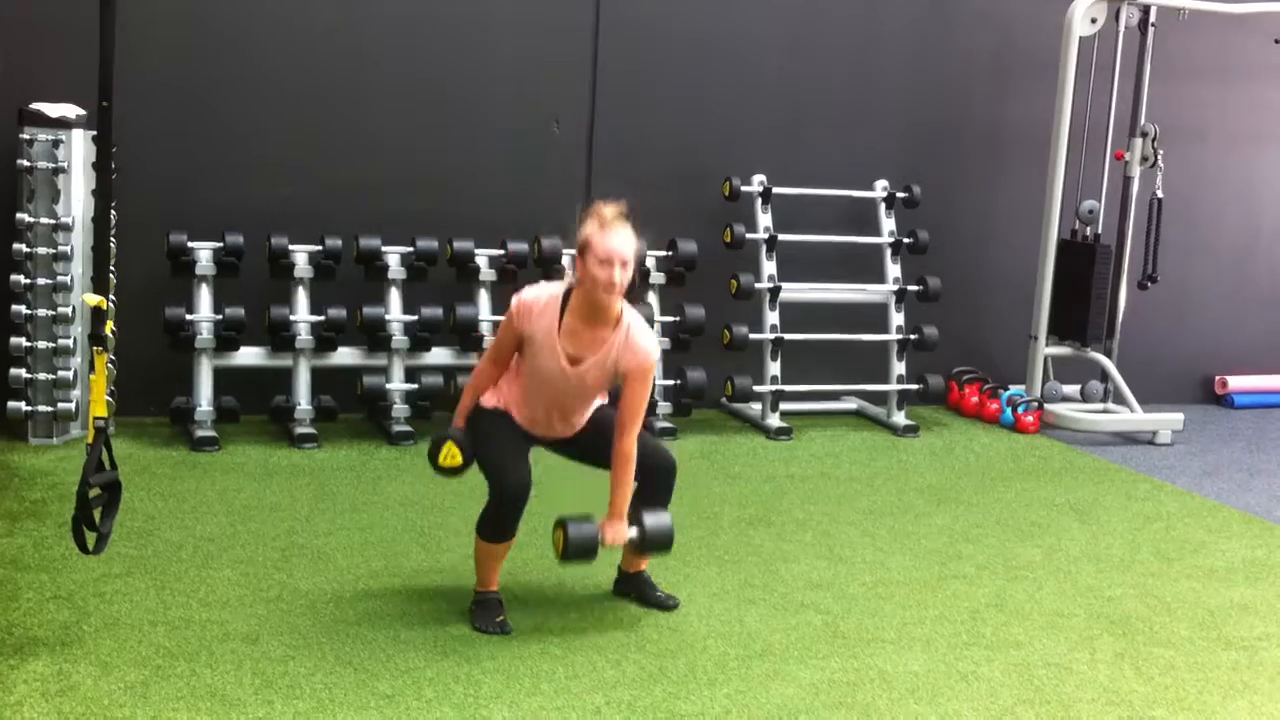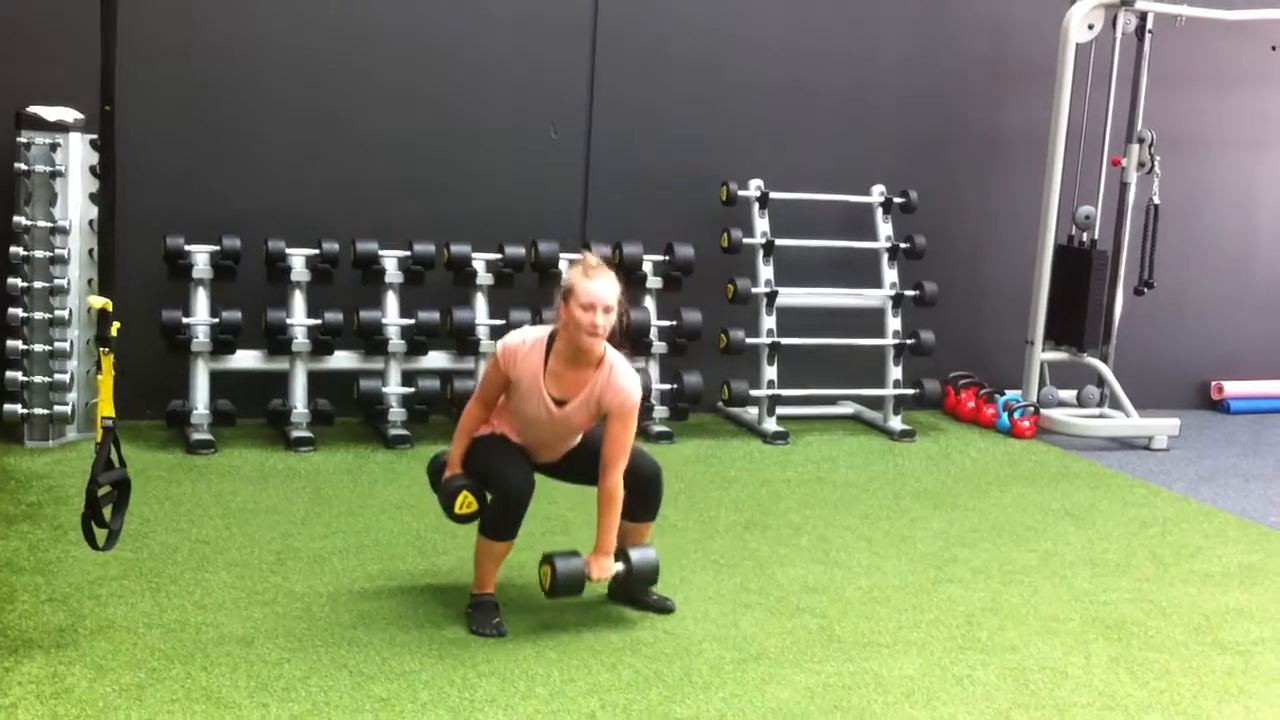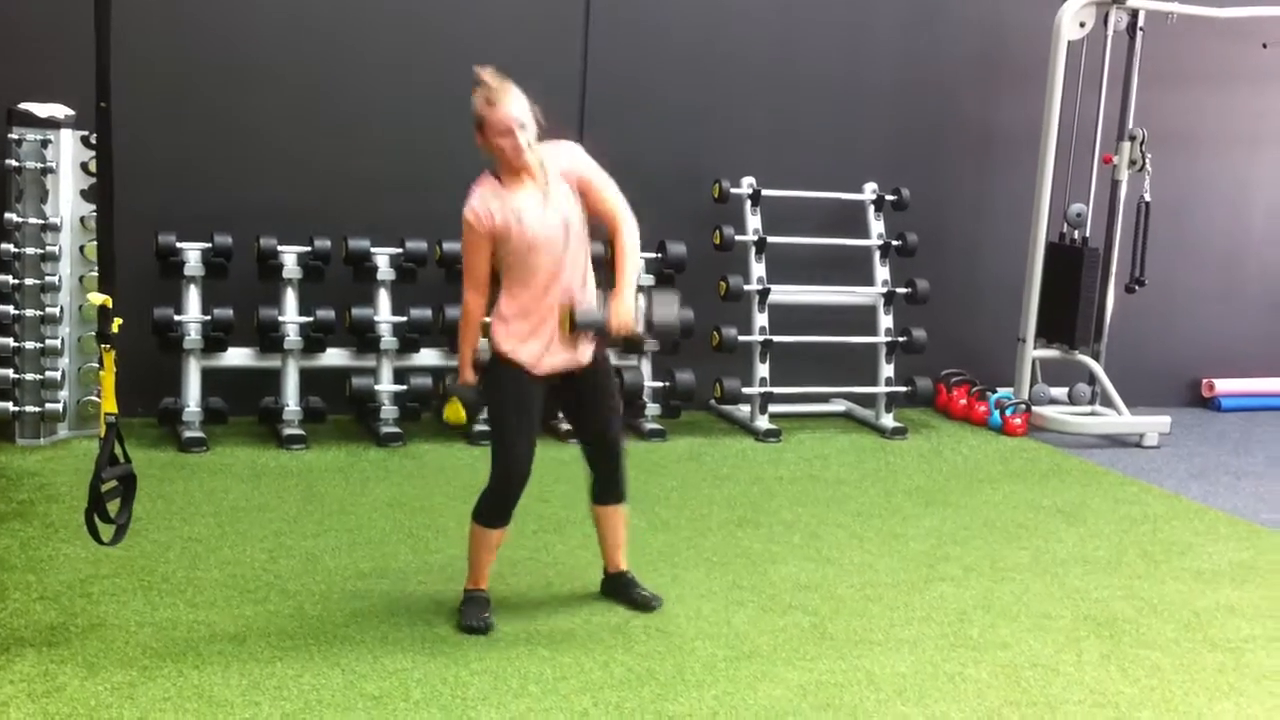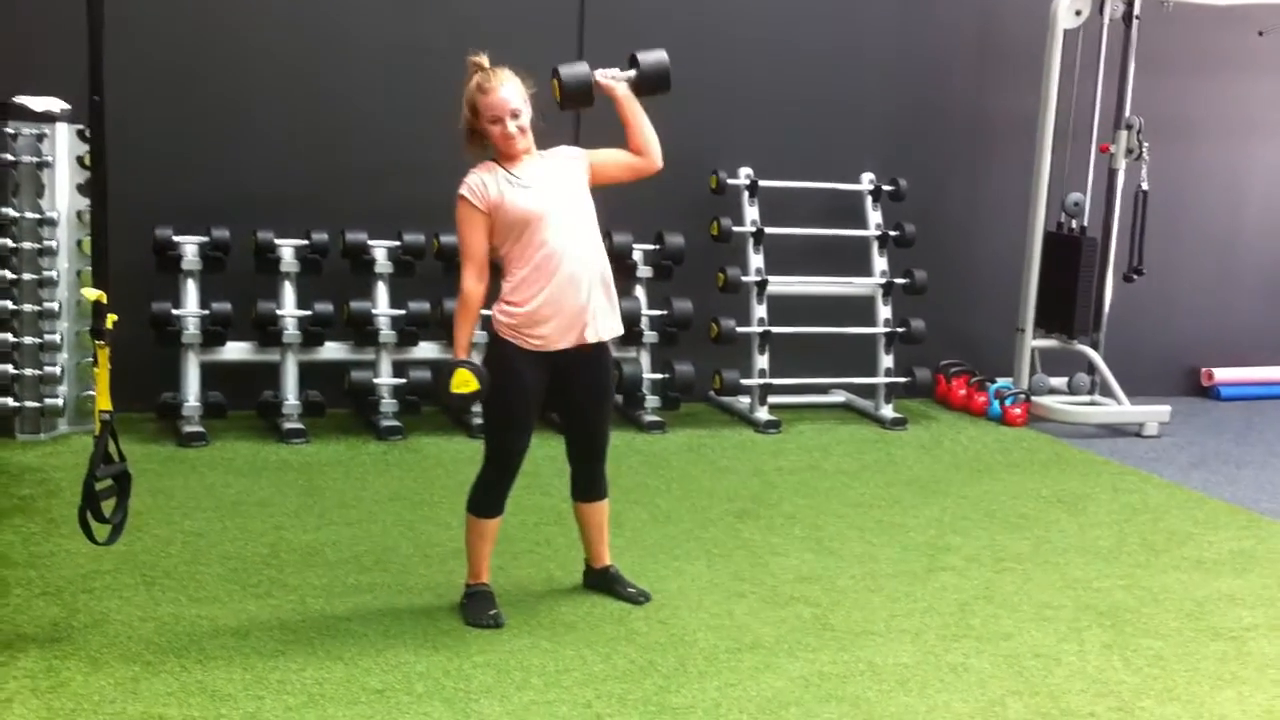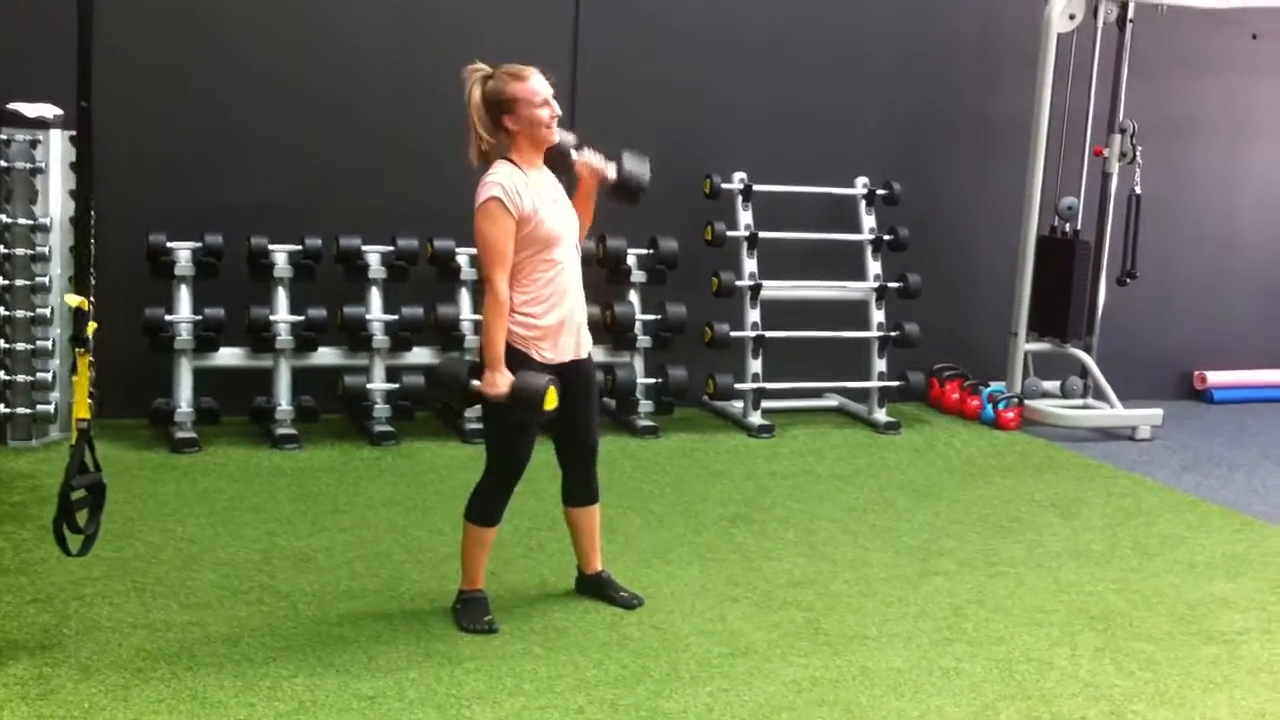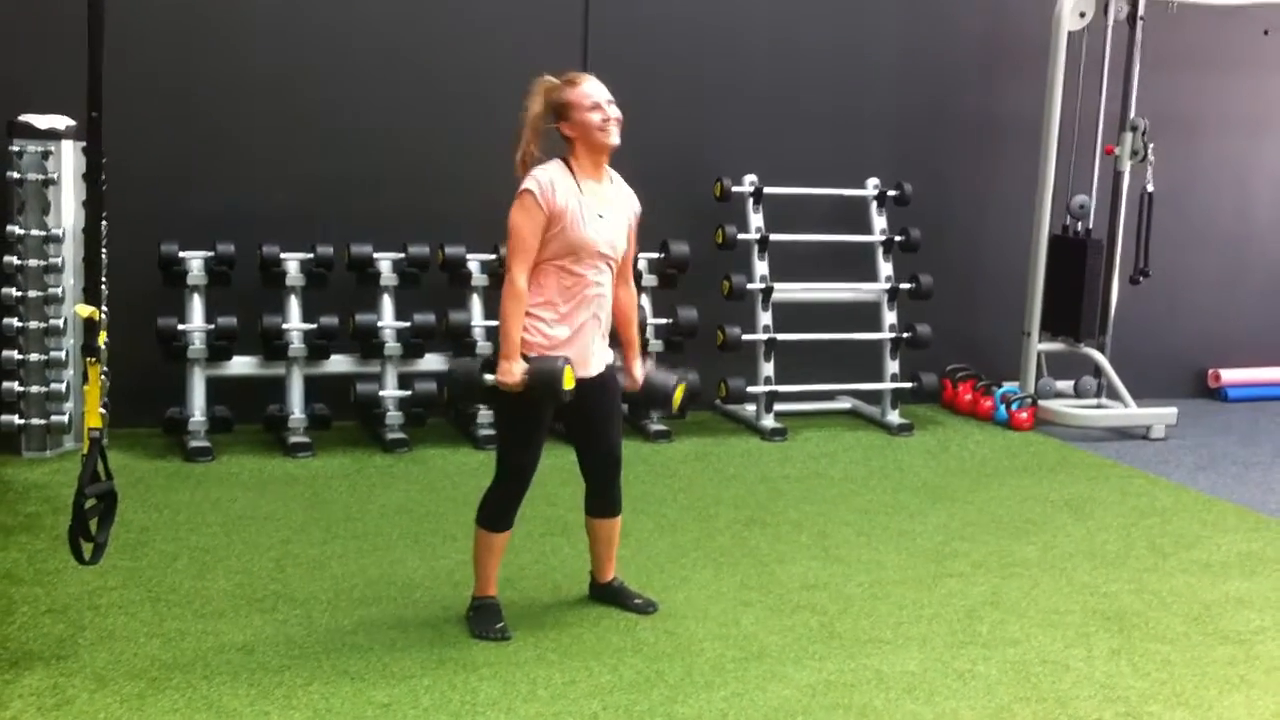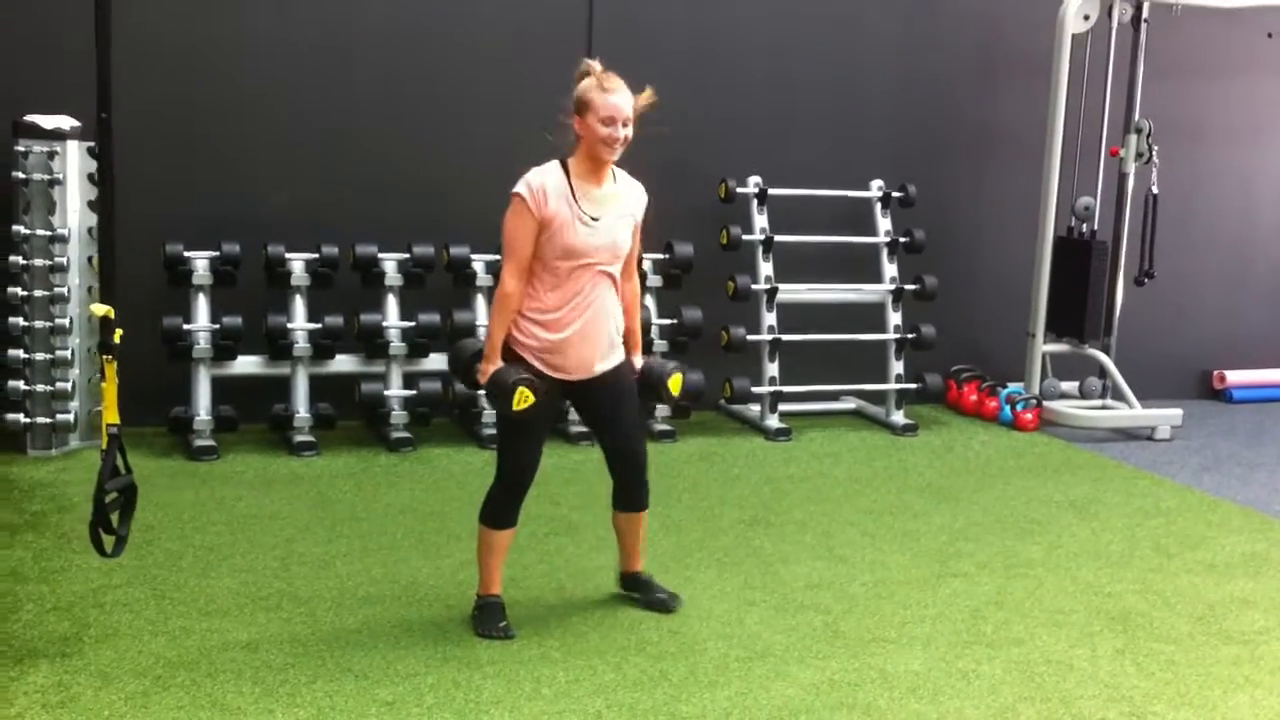
dt=0.5s
person 1, frame 1
left shoulder: (639, 342)
right shoulder: (533, 304)
left elbow: (626, 440)
right elbow: (493, 363)
left wrist: (617, 518)
right wrist: (460, 422)
left hip: (578, 422)
right hip: (505, 415)
left knee: (659, 467)
right knee: (511, 485)
left ankle: (631, 576)
right ankle: (486, 593)
person 1, frame 2
left shoulder: (621, 382)
right shoulder: (517, 348)
left elbow: (612, 476)
right elbow: (481, 405)
left wrist: (604, 552)
right wrist: (454, 463)
left hip: (567, 447)
right hip: (501, 441)
left knee: (645, 475)
right knee: (514, 486)
left ankle: (624, 582)
right ankle: (482, 596)
person 1, frame 3
left shoulder: (564, 160)
right shoulder: (484, 205)
left elbow: (621, 223)
right elbow: (476, 294)
left wrist: (624, 294)
right wrist: (466, 368)
left hip: (583, 348)
right hip: (519, 357)
left knee: (609, 457)
right knee: (511, 473)
left ankle: (617, 574)
right ankle: (475, 593)
person 1, frame 4
left shoulder: (568, 161)
right shoulder: (480, 186)
left elbow: (648, 160)
right elbow: (472, 278)
left wrist: (620, 95)
right wrist: (459, 354)
left hip: (588, 340)
right hip: (522, 346)
left knee: (590, 458)
right knee: (501, 466)
left ankle: (599, 567)
right ankle: (477, 587)
person 1, frame 5
left shoulder: (545, 174)
right shoulder: (501, 187)
right elbow: (497, 284)
left wrist: (591, 182)
right wrist: (493, 366)
left hip: (571, 347)
right hip: (523, 354)
left knee: (582, 460)
right knee: (504, 473)
left ankle: (591, 573)
right ankle: (470, 593)
person 1, frame 6
left shoulder: (625, 197)
right shoulder: (544, 186)
right elbow: (517, 276)
left wrist: (634, 354)
right wrist: (510, 357)
left hip: (593, 360)
right hip: (536, 359)
left knee: (607, 471)
right knee: (513, 478)
left ankle: (605, 580)
right ankle: (484, 599)
person 1, frame 7
left shoulder: (632, 194)
right shoulder: (538, 189)
right elbow: (512, 280)
left wrist: (636, 349)
right wrist: (491, 356)
left hip: (605, 360)
right hip: (537, 361)
left knee: (632, 464)
right knee: (514, 478)
left ankle: (634, 574)
right ankle: (488, 598)
